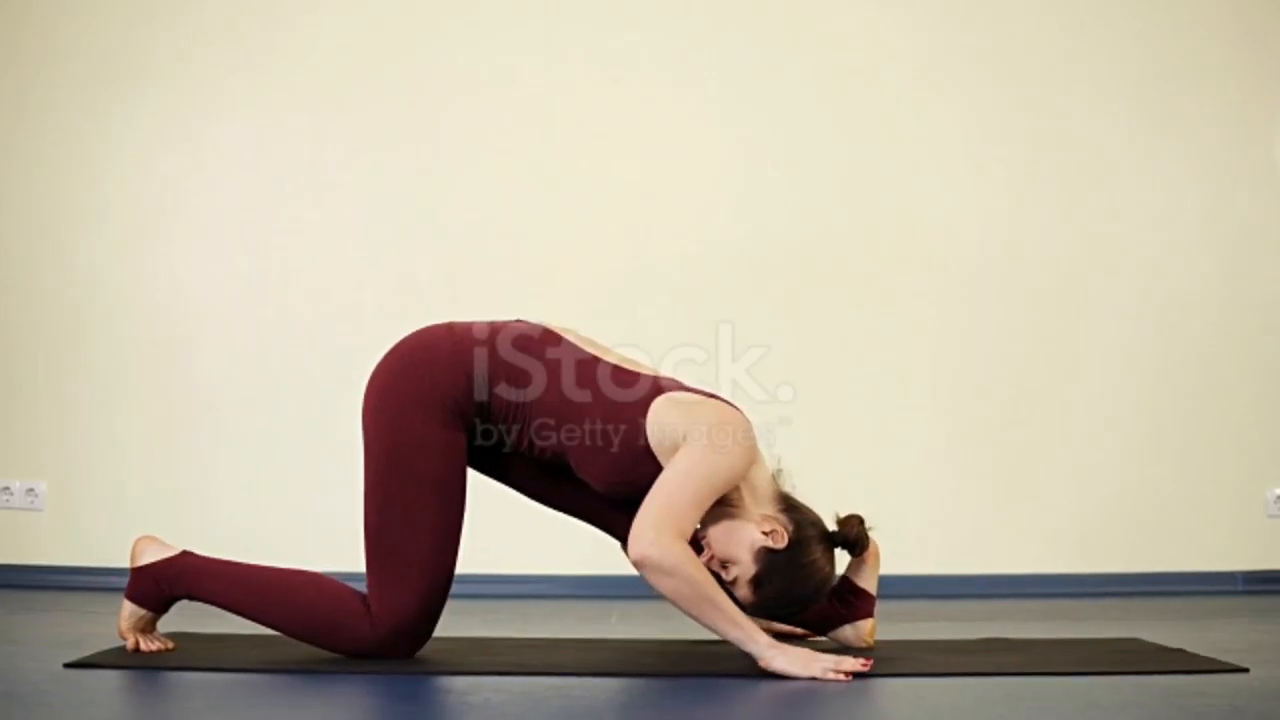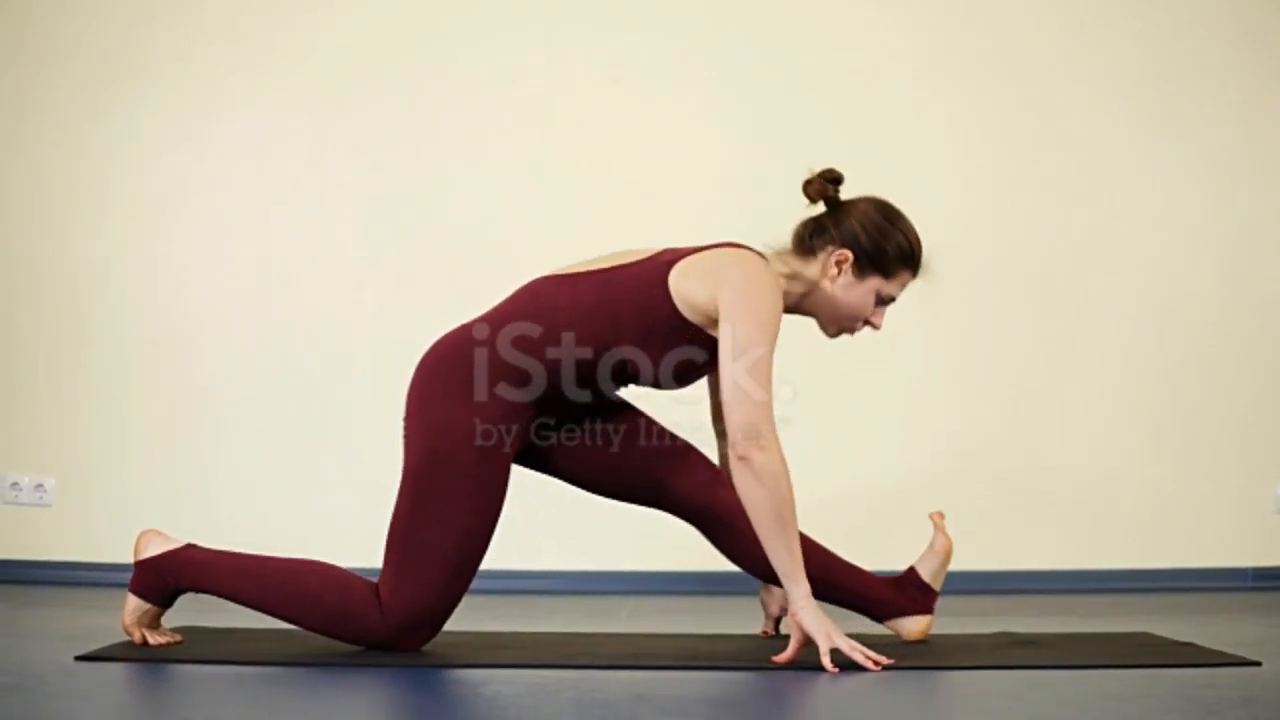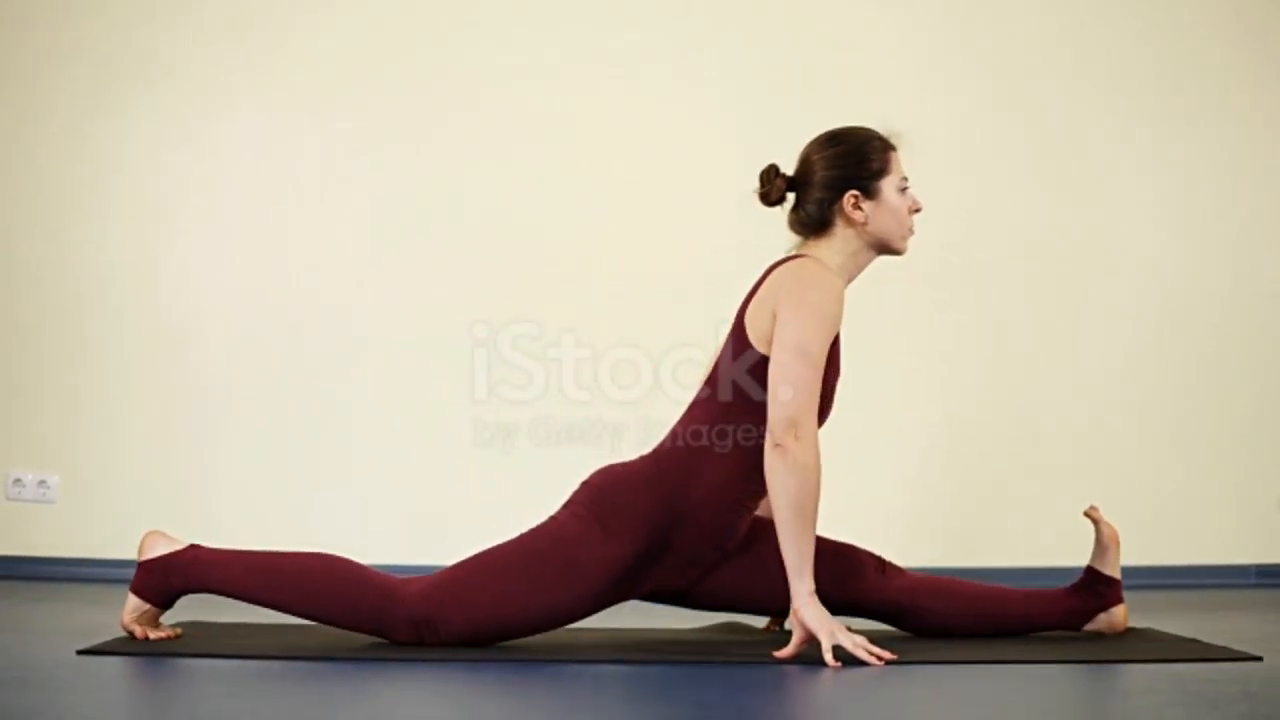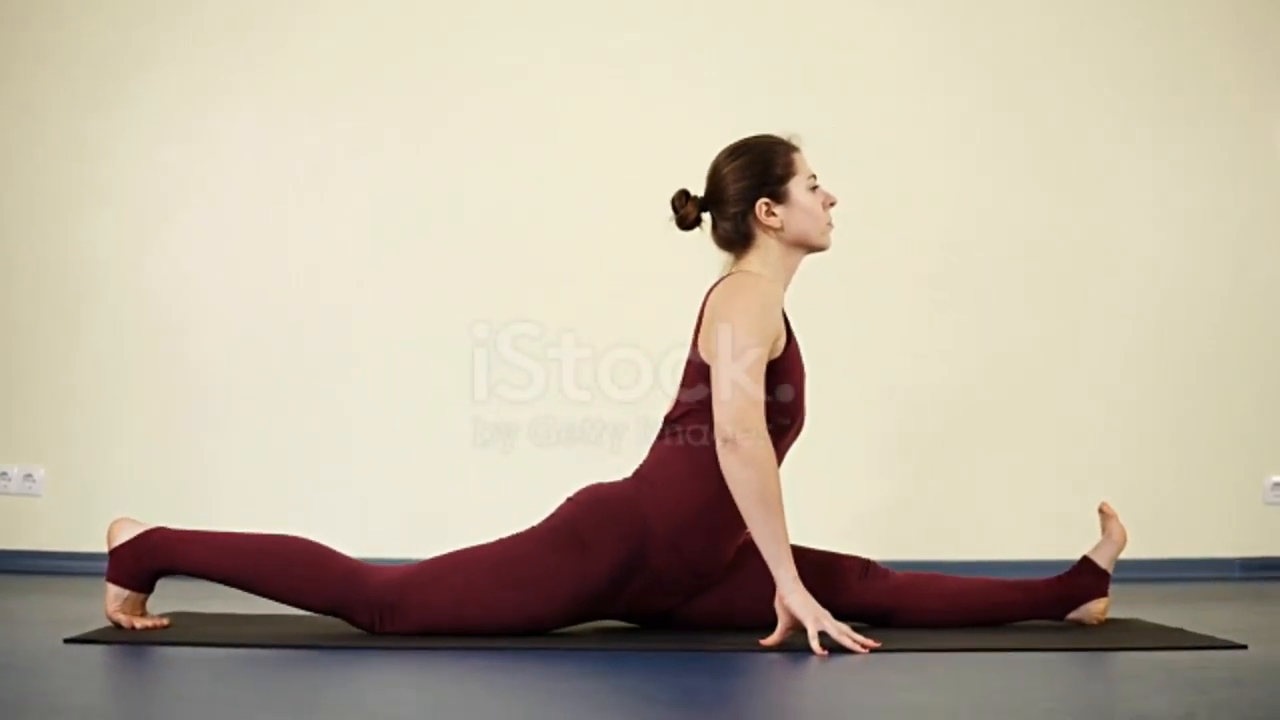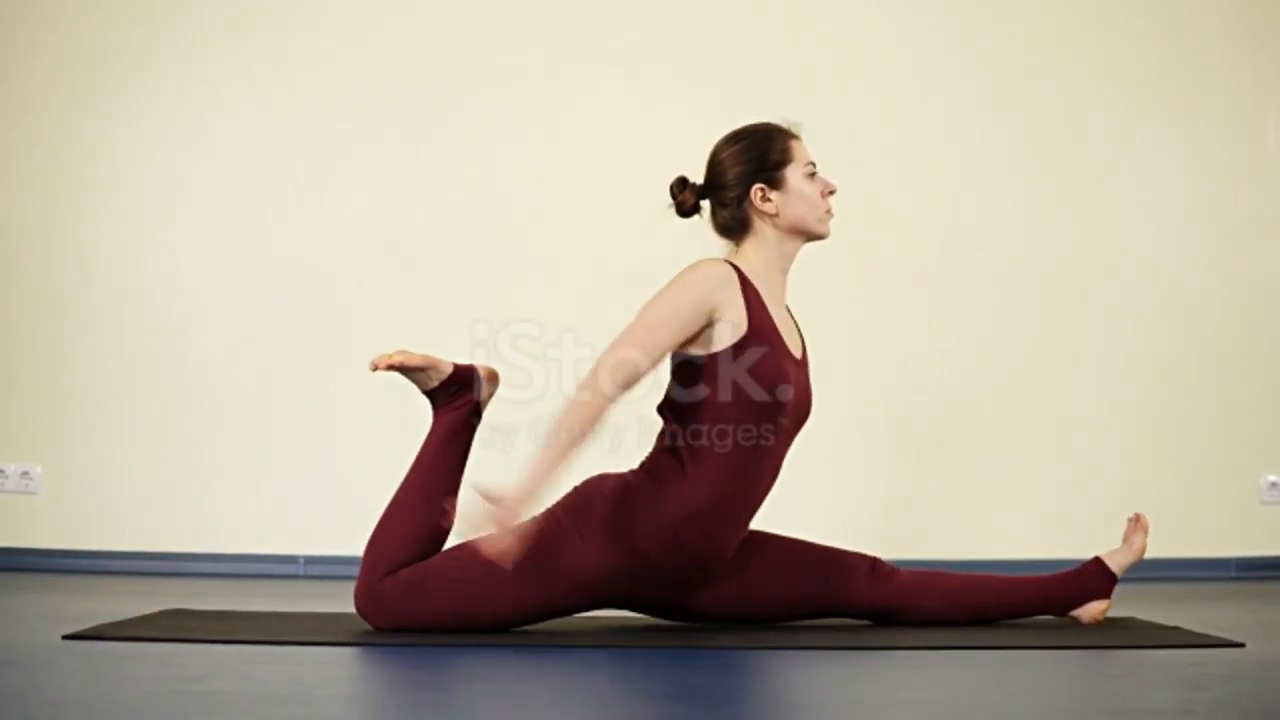
dt=1s
person 1, frame 1
left shoulder: (712, 462)
right shoulder: (728, 445)
left elbow: (658, 541)
right elbow: (652, 551)
right wrist: (761, 643)
left hip: (480, 393)
right hip: (429, 384)
right knee: (393, 629)
right ankle: (166, 571)
person 1, frame 2
left shoulder: (743, 287)
right shoulder: (751, 286)
left elbow: (734, 461)
right elbow: (755, 452)
left wrist: (774, 571)
right wrist: (804, 598)
left hip: (535, 391)
right hip: (475, 394)
left knee: (700, 490)
right knee: (397, 622)
left ankle: (893, 602)
right ankle: (172, 566)
person 1, frame 3
left shoulder: (804, 280)
right shoulder: (813, 283)
left elbow: (772, 441)
right elbow: (789, 440)
left wrist: (789, 573)
right wrist: (804, 599)
left hip: (696, 538)
right hip: (631, 524)
left knee: (889, 591)
right knee: (414, 613)
person 1, frame 4
left shoulder: (750, 307)
right shoulder: (750, 295)
right elbow: (737, 434)
left wrist: (778, 572)
right wrist: (788, 581)
left hip: (674, 570)
right hip: (616, 546)
left knee: (869, 590)
right knee: (379, 599)
person 1, frame 5
left shoulder: (784, 319)
right shoulder: (712, 285)
right elbow: (603, 381)
right wrist: (529, 488)
left hip: (699, 562)
right hip: (614, 536)
left knee: (879, 589)
right knee: (384, 599)
